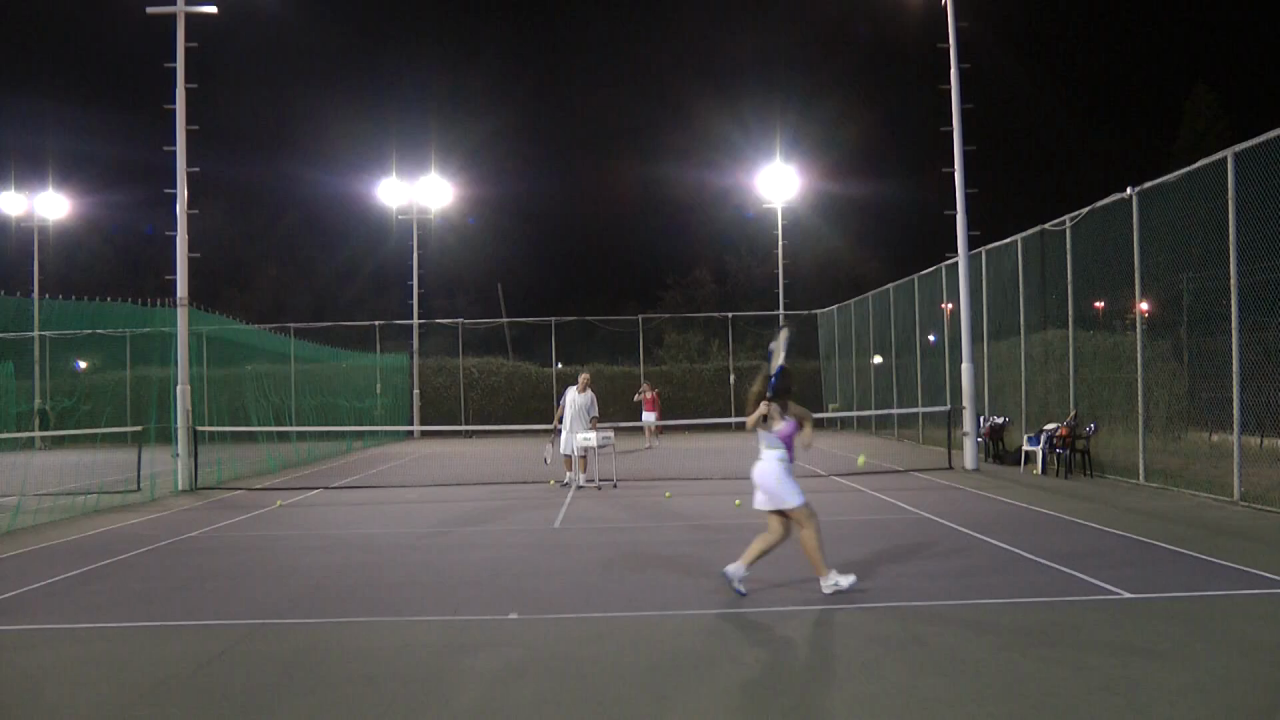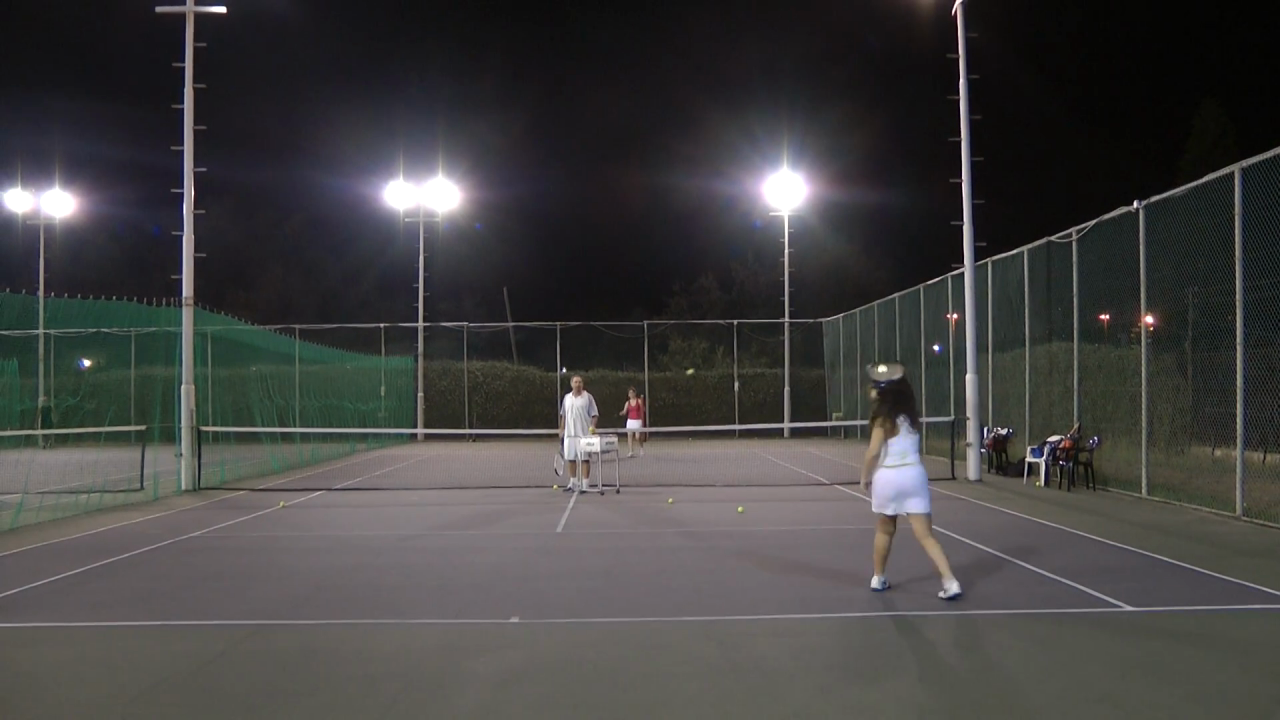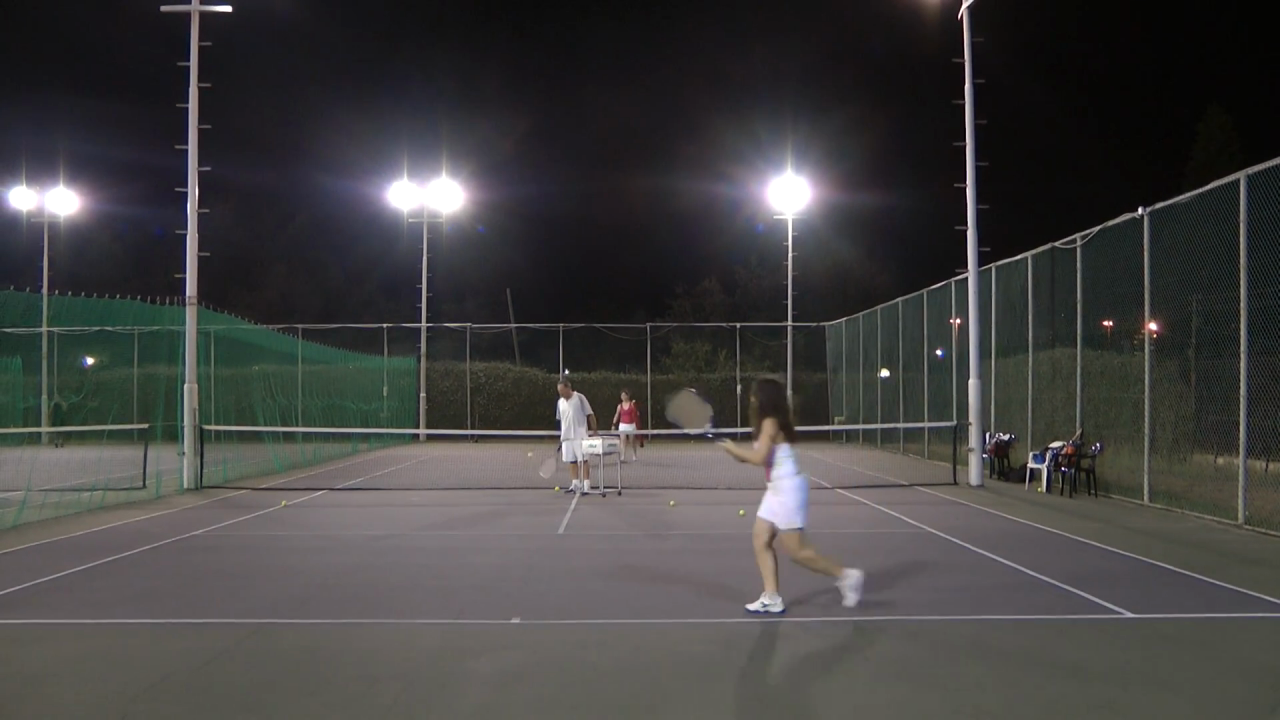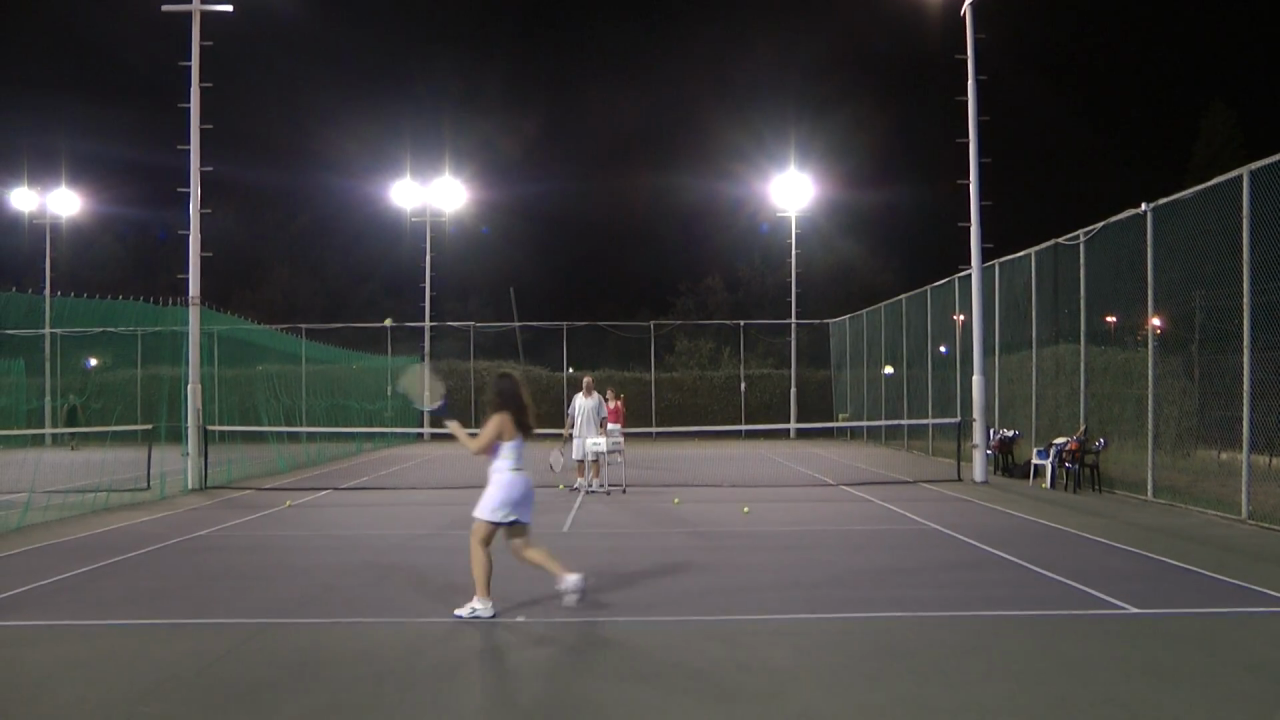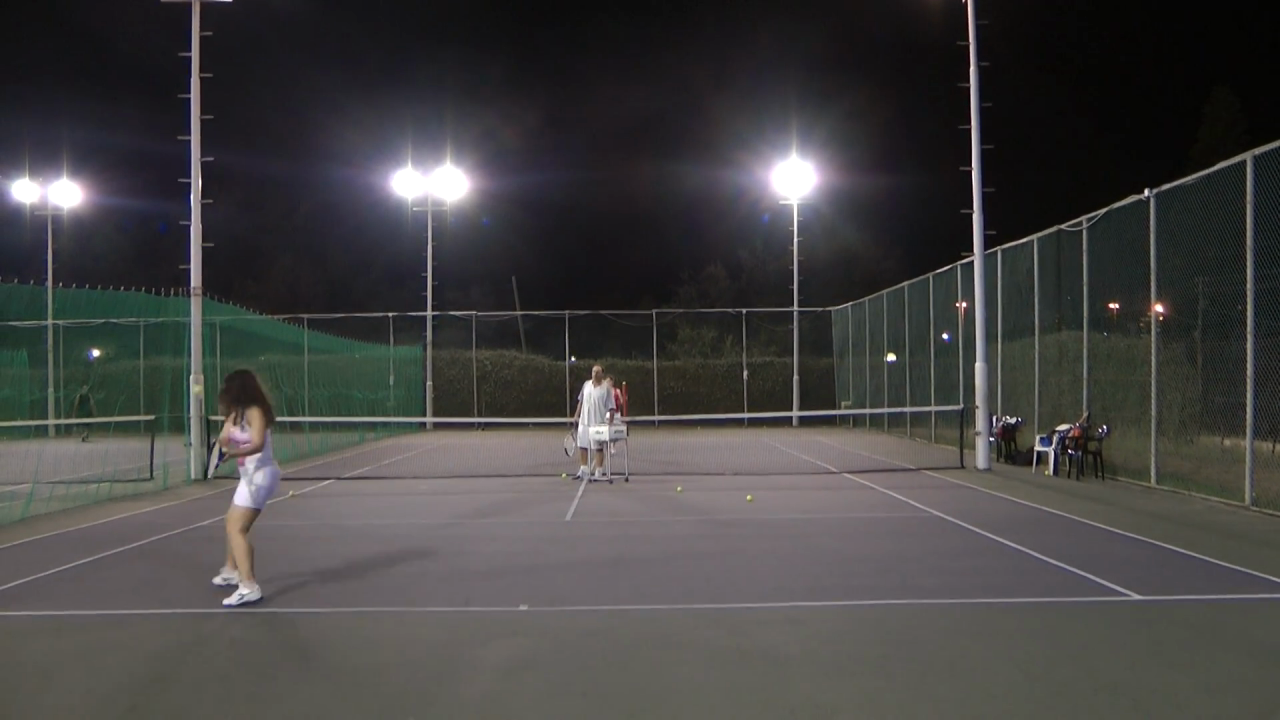
dt=1s
person 1, frame 1
left shoulder: (786, 407)
right shoulder: (769, 408)
left elbow: (806, 415)
right elbow: (750, 424)
left wrist: (807, 431)
right wrist: (758, 413)
left hip: (771, 473)
right hip: (774, 472)
left knee: (778, 531)
right knee: (809, 523)
left ankle: (738, 567)
right ankle: (827, 578)
person 1, frame 2
left shoulder: (884, 418)
right shoulder: (911, 415)
left elbow: (873, 452)
left wrist: (865, 475)
right wrist: (879, 398)
left hip: (887, 477)
right hip: (913, 475)
left knee: (884, 531)
right knee: (925, 536)
left ankle: (878, 578)
right ankle: (950, 582)
person 1, frame 3
left shoulder: (770, 423)
right shoulder: (772, 423)
left elbow: (759, 458)
left wrist: (733, 449)
right wrist: (742, 454)
left hip: (788, 488)
right hip: (777, 490)
left knee: (797, 551)
right knee: (761, 542)
left ankle: (846, 577)
right ankle: (771, 598)
person 1, frame 4
left shoulder: (500, 418)
right shoulder: (518, 419)
left elbow: (476, 448)
left wrist: (458, 431)
right wrist: (466, 434)
left hip: (504, 483)
right hip: (520, 483)
left knee: (478, 543)
right knee: (521, 547)
left ankle: (482, 603)
right ankle: (567, 578)
person 1, frame 5
left shoulder: (255, 412)
right shoulder: (236, 412)
left elbow: (258, 445)
right elbow: (223, 440)
left wrist: (235, 452)
right wrist: (225, 444)
left hip: (261, 475)
right hip: (251, 475)
left knee: (237, 529)
right knee: (233, 524)
left ankle: (249, 588)
right ankle: (232, 572)
